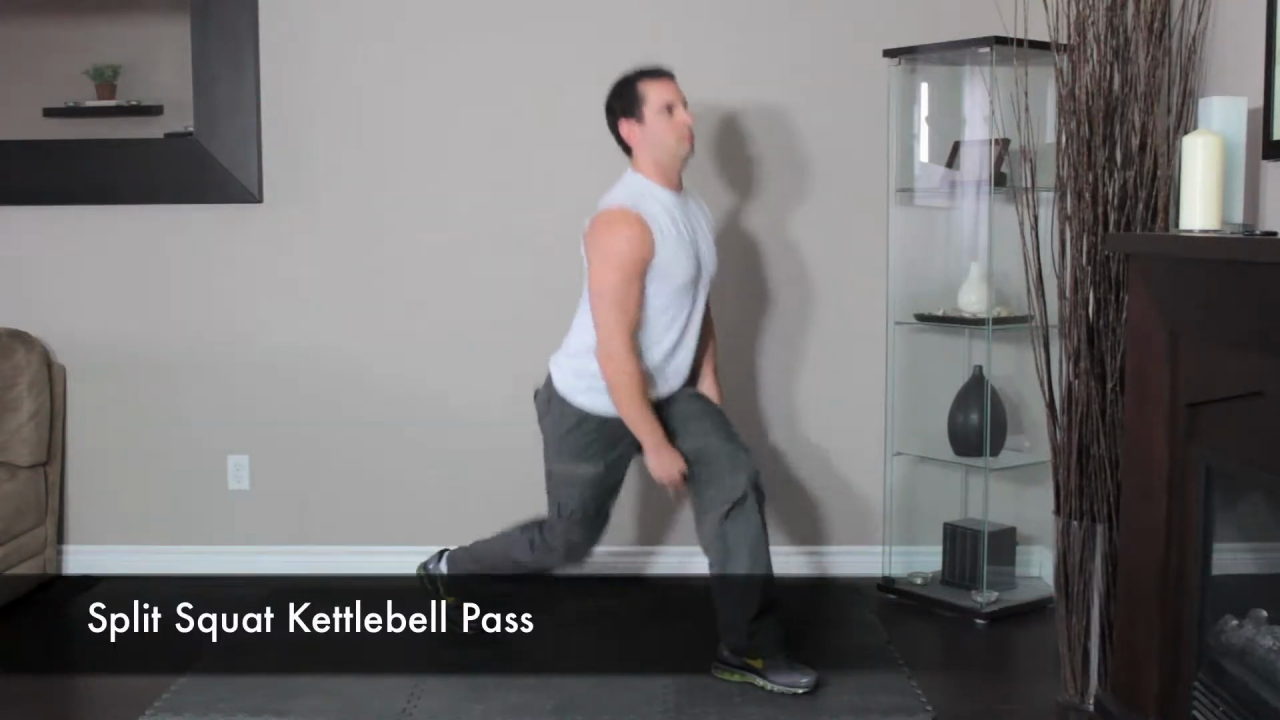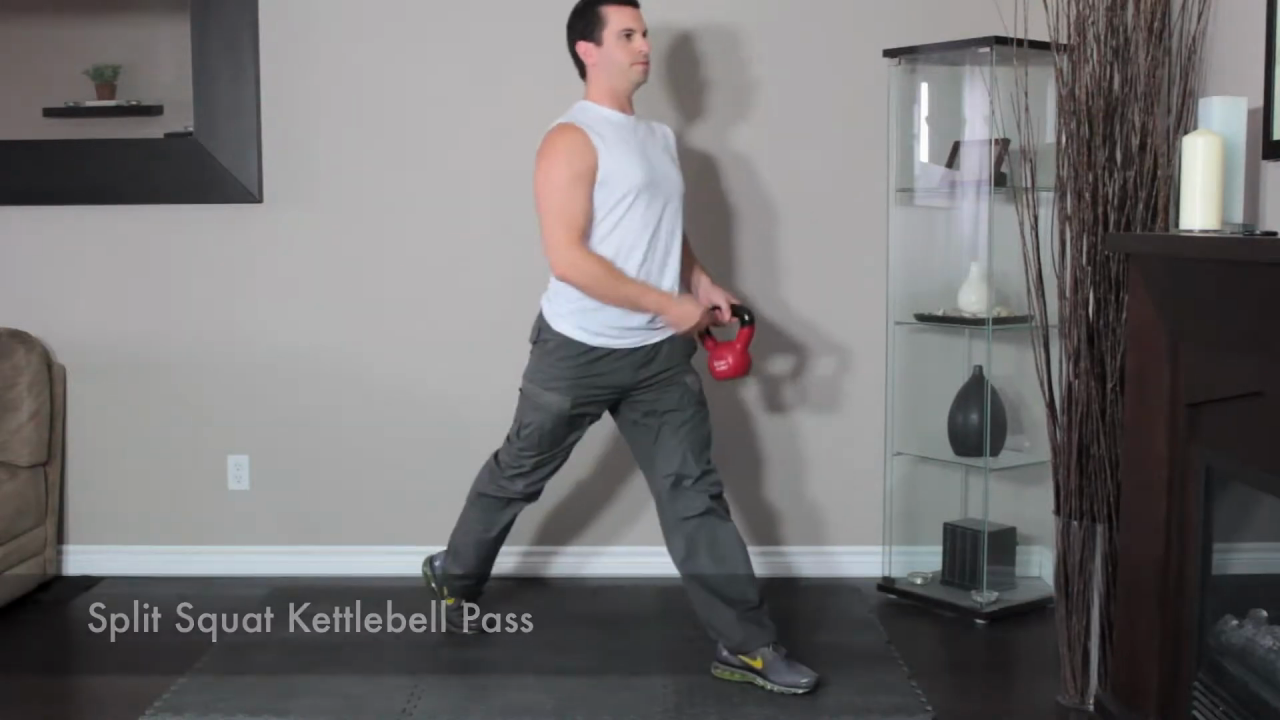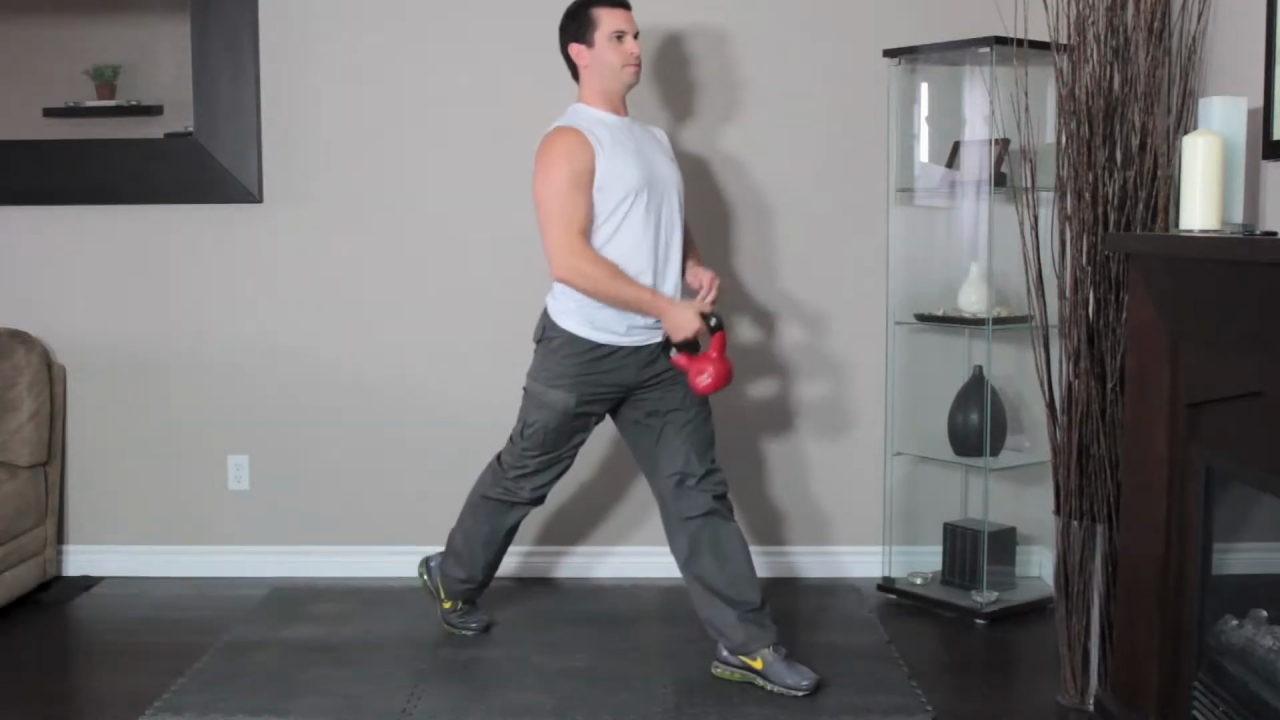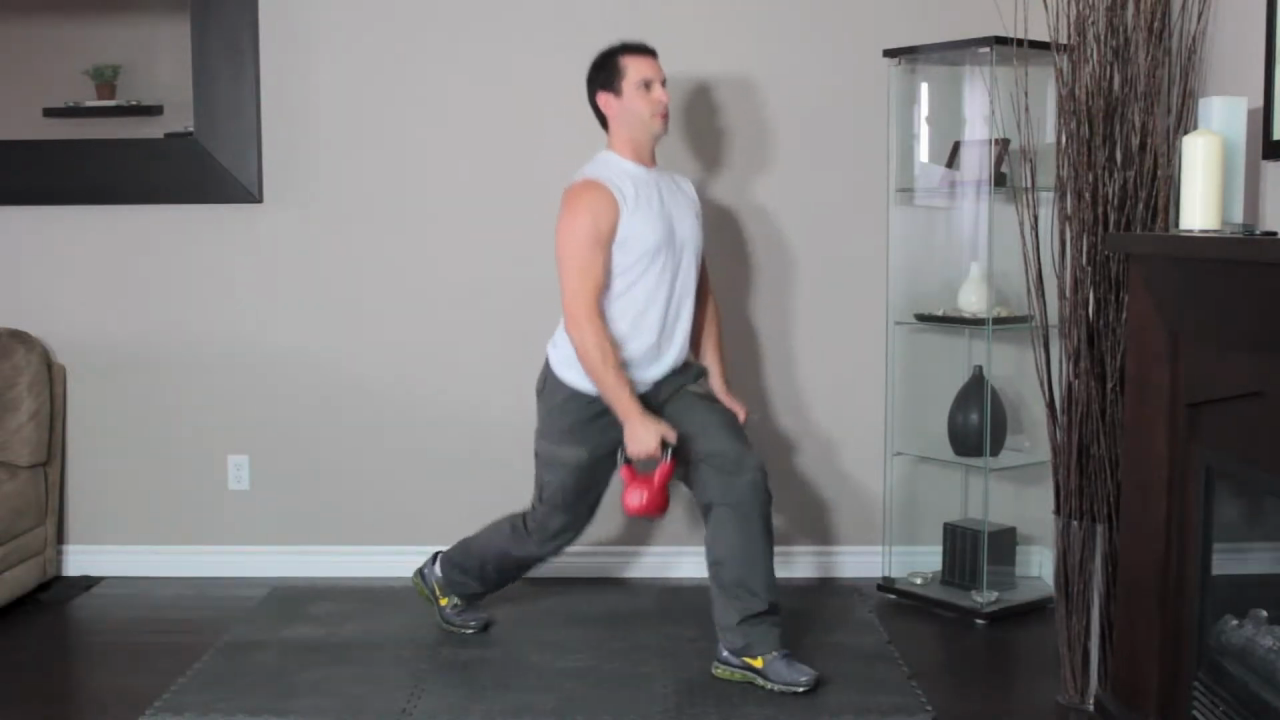
dt=0.4s
person 1, frame 1
left shoulder: (694, 211)
right shoulder: (624, 221)
left elbow: (697, 315)
right elbow: (615, 350)
left wrist: (709, 400)
right wrist: (654, 446)
left hip: (667, 392)
right hip: (589, 404)
left knee: (735, 484)
right knee: (565, 544)
left ankle: (748, 647)
right ankle: (451, 572)
person 1, frame 2
left shoulder: (659, 138)
right shoulder: (571, 140)
right elbow: (567, 259)
left wrist: (700, 285)
right wrist: (664, 303)
left hip: (659, 352)
right hip: (579, 348)
left knee: (693, 491)
right knee: (518, 475)
left ankle: (745, 645)
right ankle: (453, 577)
person 1, frame 3
left shoulder: (655, 141)
right shoulder: (570, 142)
right elbow: (568, 259)
left wrist: (698, 274)
right wrist: (667, 307)
left hip: (656, 347)
right hip: (584, 347)
left knee: (697, 491)
right knee: (522, 477)
left ankle: (746, 645)
right ankle: (451, 578)
person 1, frame 4
left shoulder: (681, 190)
right shoulder: (594, 195)
left elbow: (699, 292)
right elbow: (581, 315)
left wrist: (717, 384)
right wrist: (631, 417)
left hip: (669, 383)
right hip: (586, 391)
left knee: (742, 479)
right knee: (553, 524)
left ankle: (748, 647)
right ankle: (447, 576)
